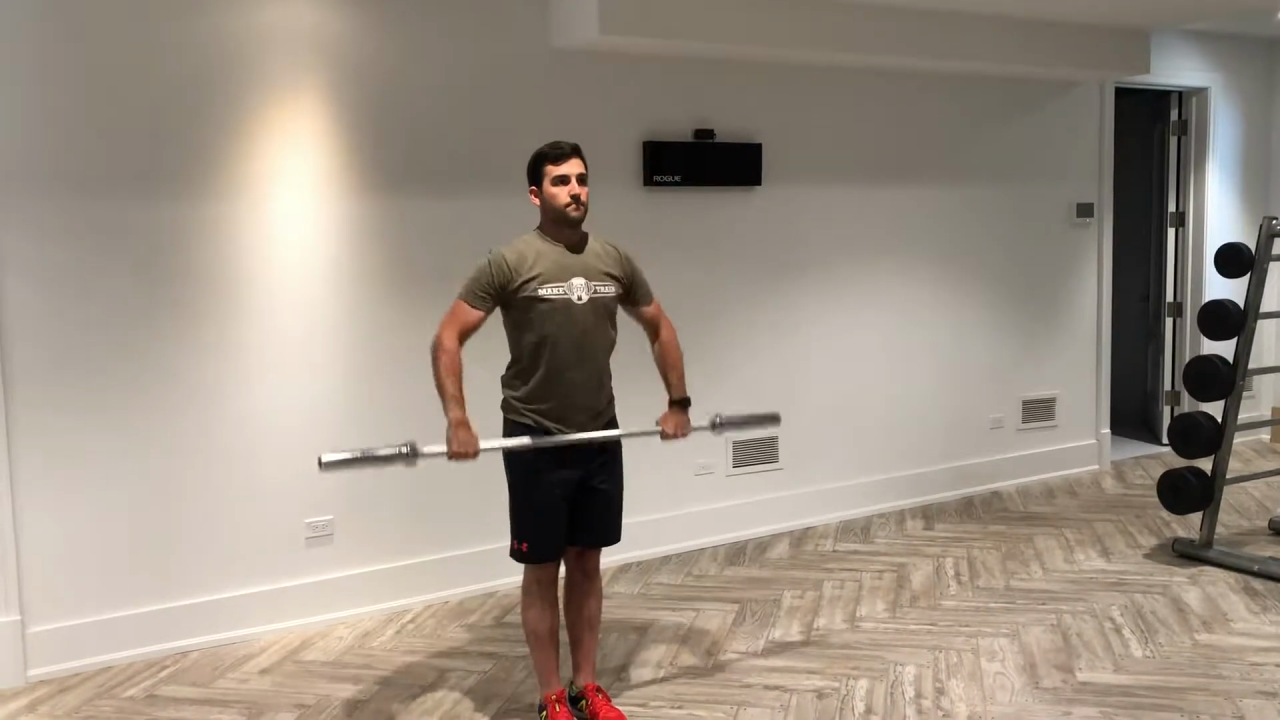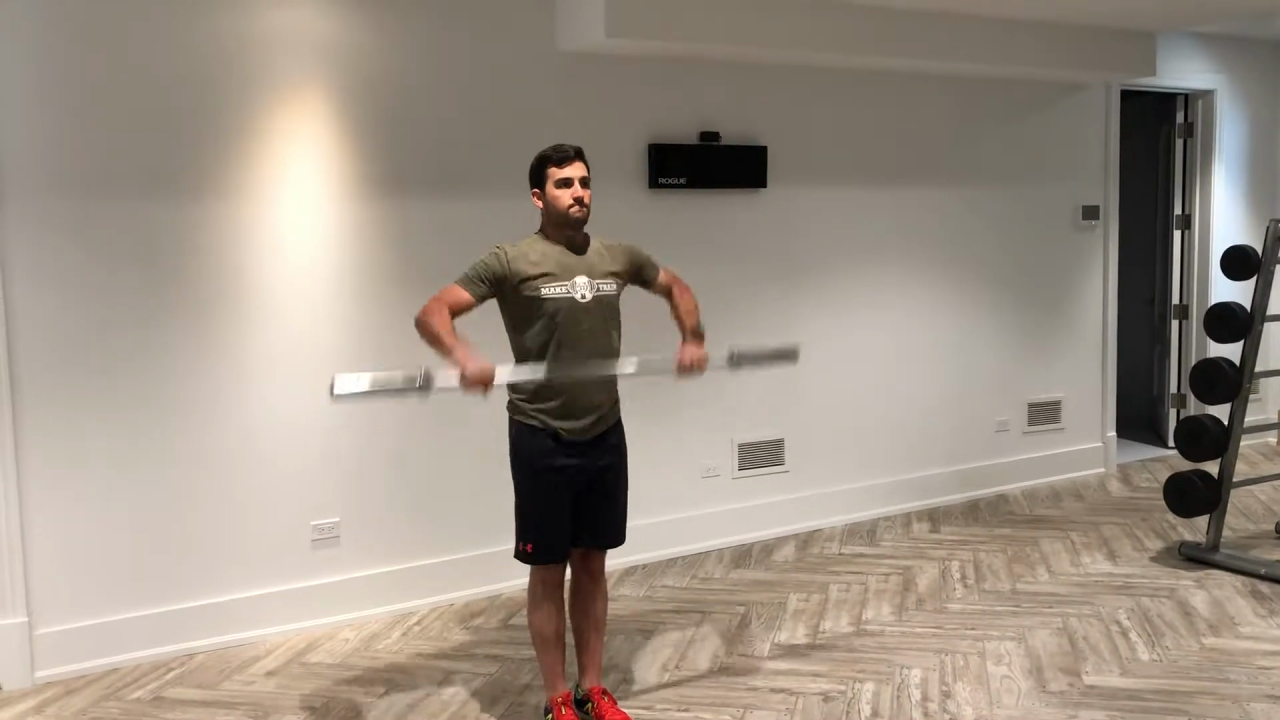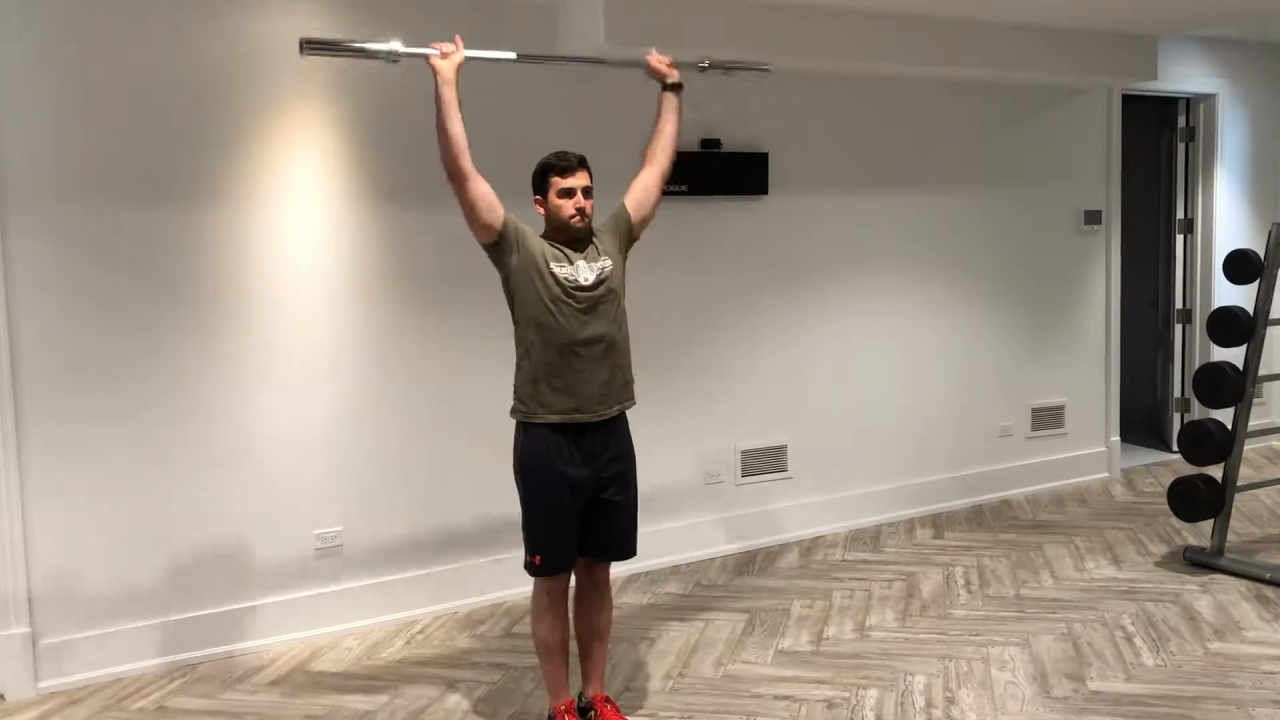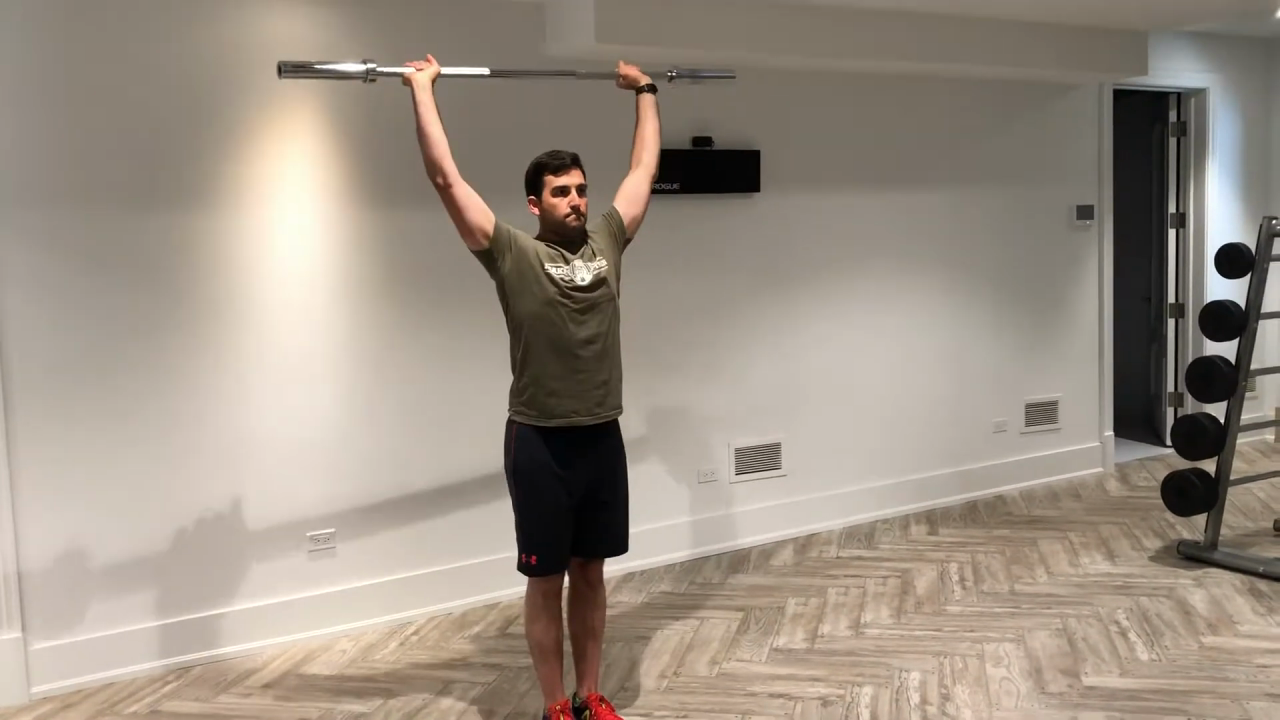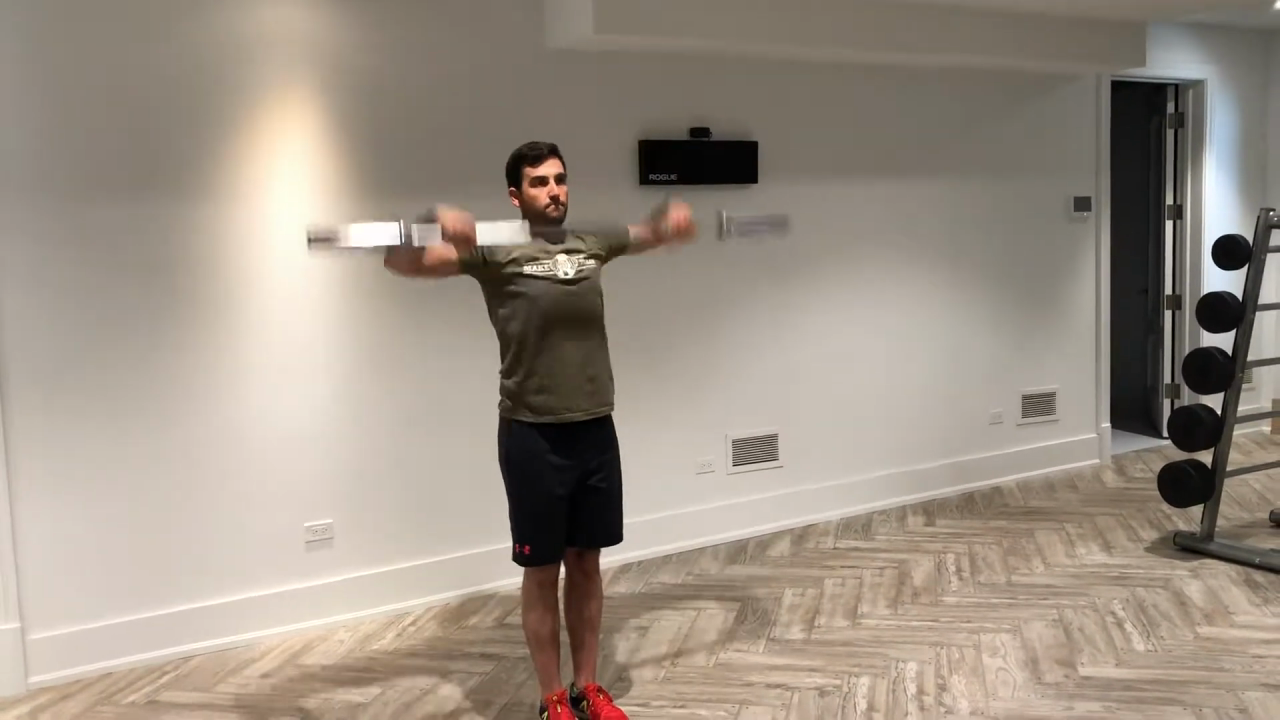
dt=0.5s
person 1, frame 1
left shoulder: (614, 258)
right shoulder: (510, 262)
left elbow: (660, 327)
right elbow: (448, 336)
left wrist: (678, 402)
right wrist: (456, 418)
left hip: (599, 434)
right hip: (536, 439)
left knee: (586, 562)
right knee: (542, 568)
person 1, frame 2
left shoulder: (617, 255)
right shoulder: (512, 260)
left elbow: (675, 286)
right elbow: (432, 314)
left wrist: (692, 337)
right wrist: (463, 356)
left hip: (604, 433)
right hip: (541, 438)
left knee: (592, 562)
right knee: (549, 569)
person 1, frame 3
left shoulder: (613, 239)
right shoulder: (517, 248)
left elbow: (657, 165)
right elbow: (461, 171)
left wrist: (670, 87)
right wrist: (446, 79)
left hip: (611, 436)
right hip: (548, 442)
left knee: (597, 573)
right knee: (553, 580)
person 1, frame 4
left shoulder: (608, 239)
right shoulder: (510, 252)
left elbow: (643, 167)
right elbow: (446, 178)
left wrist: (643, 90)
right wrist: (422, 90)
left hip: (602, 437)
right hip: (540, 442)
left knee: (590, 573)
right knee: (546, 580)
person 1, frame 5
left shoulder: (592, 244)
right shoulder: (493, 252)
left elbow: (645, 231)
right elbow: (402, 259)
left wrist: (671, 222)
right wrist: (439, 230)
left hip: (595, 429)
right hip: (532, 435)
left knee: (586, 561)
right knee: (542, 570)
